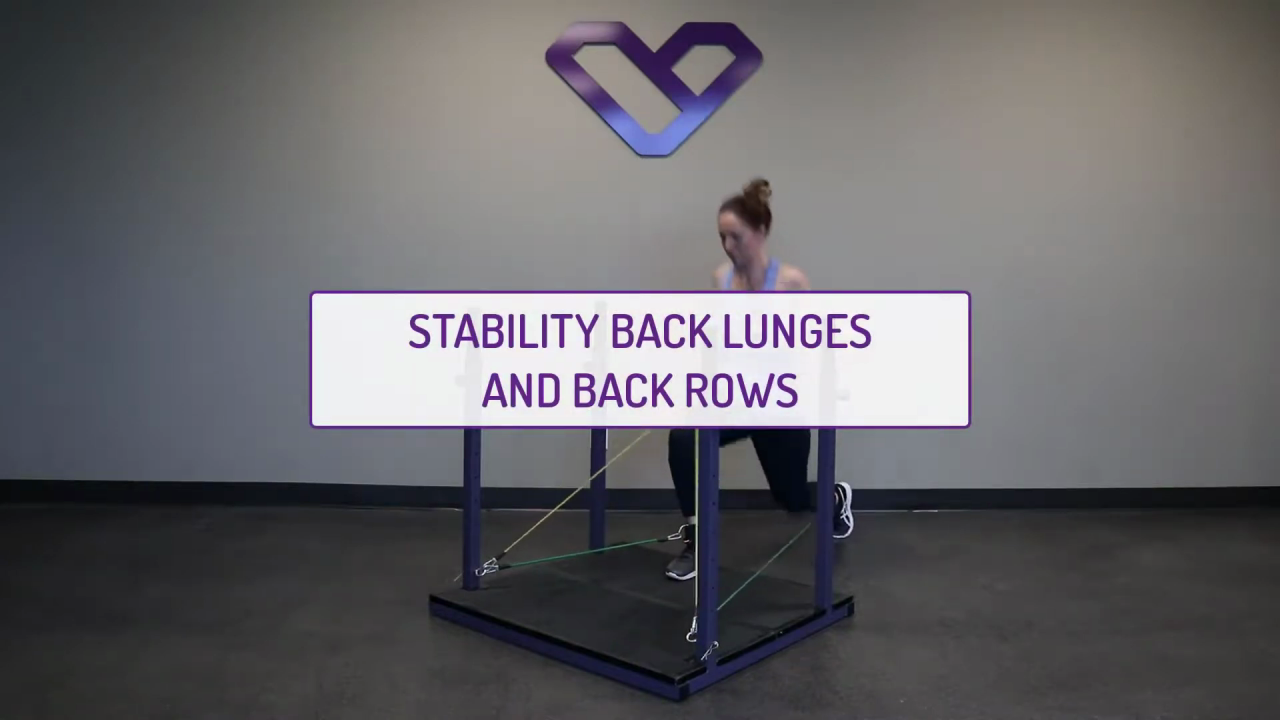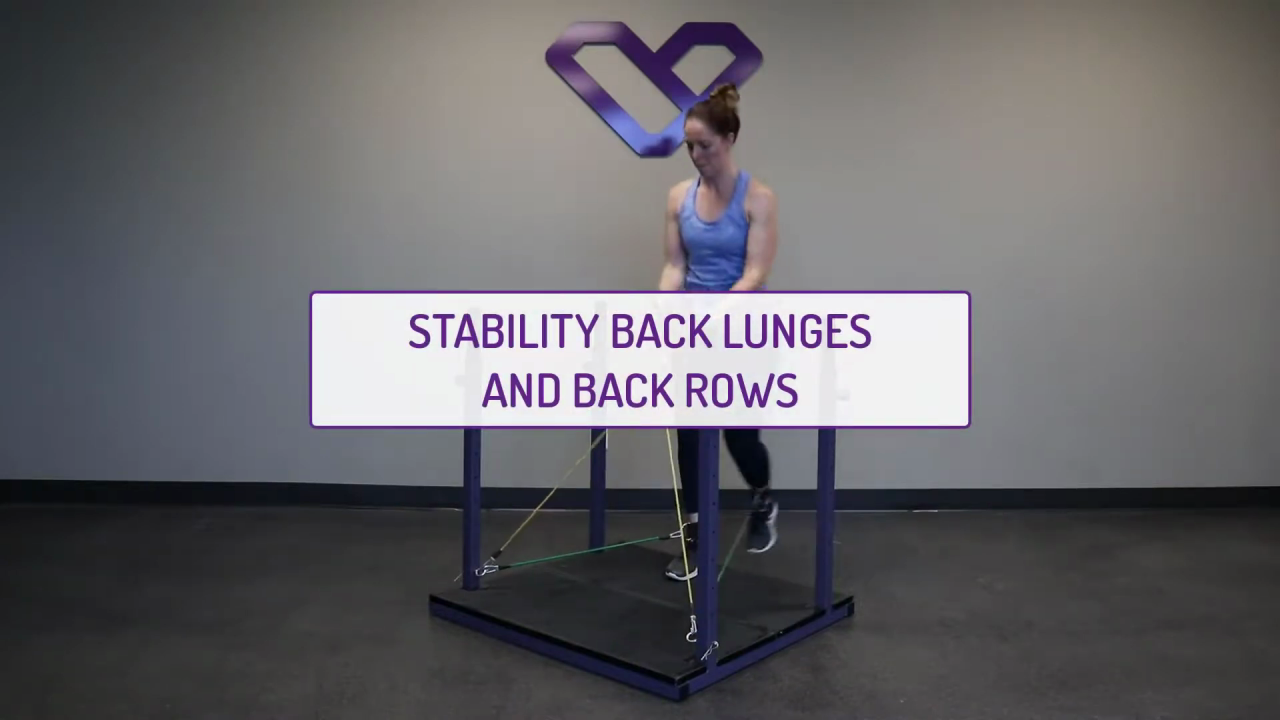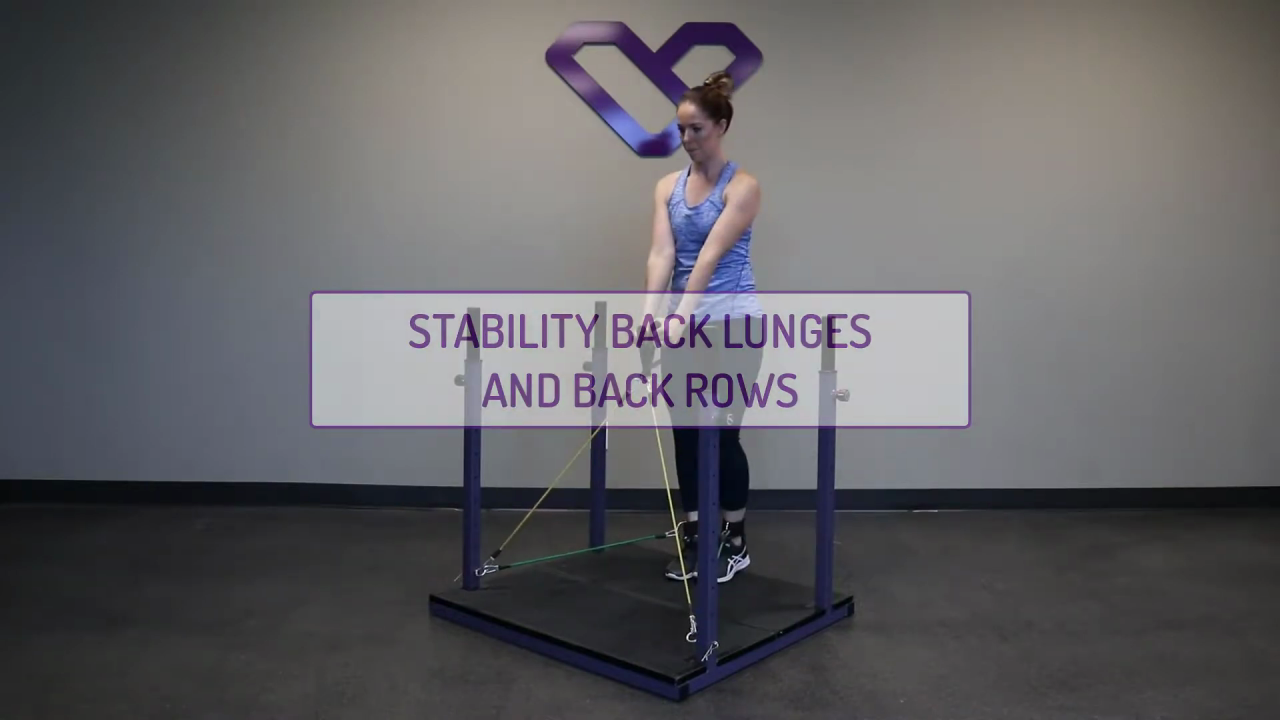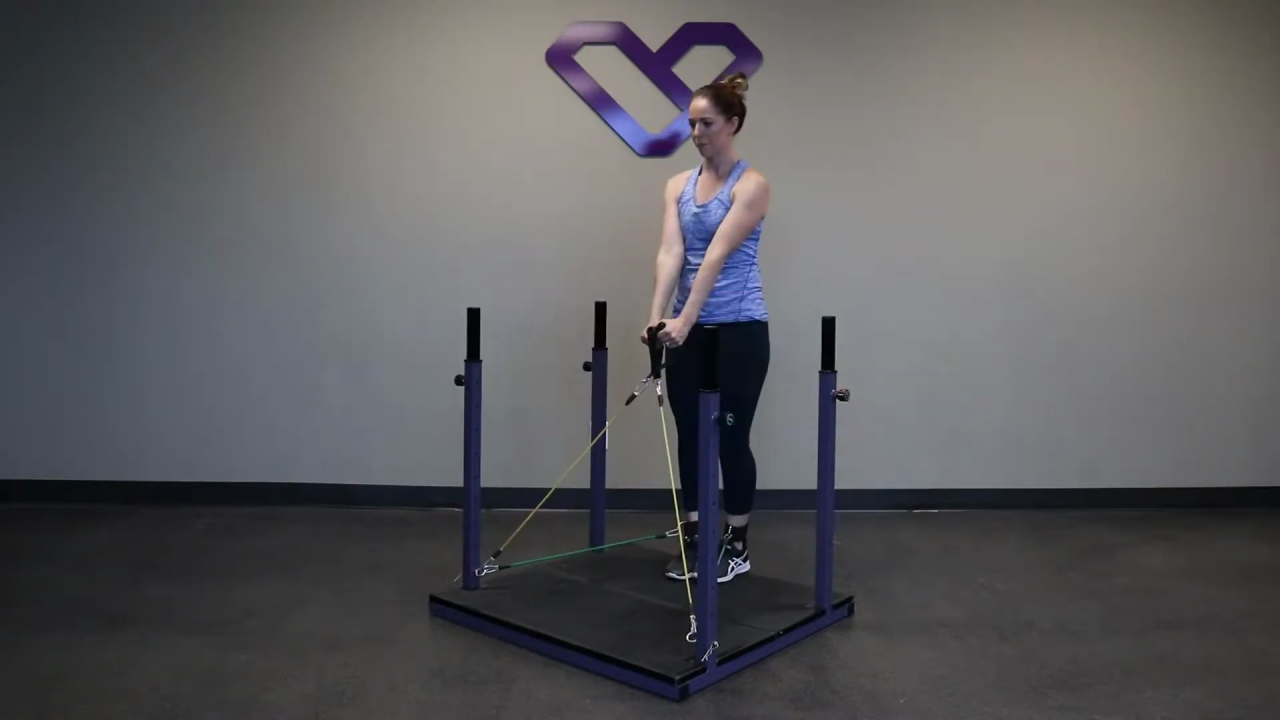
dt=0.4s
person 1, frame 1
left shoulder: (789, 282)
right shoulder: (720, 278)
left knee: (793, 499)
right knee: (682, 439)
left ankle: (836, 497)
right ankle: (695, 541)
person 1, frame 2
left shoulder: (757, 197)
right shoulder: (679, 197)
left elbow: (757, 274)
right elbow: (675, 267)
left knee: (740, 436)
right knee: (688, 434)
left ankle: (763, 505)
right ankle: (694, 537)
person 1, frame 3
left shoulder: (742, 187)
right shoulder: (667, 187)
left elbow: (711, 257)
right elbow: (662, 253)
left wrist: (680, 316)
right wrist: (650, 314)
left hip: (731, 324)
right hip: (682, 325)
left knee: (721, 434)
right knee: (685, 434)
left ankle: (735, 541)
right ankle: (692, 538)
person 1, frame 4
left shoulder: (751, 184)
right shoulder: (679, 184)
left elbow: (718, 255)
right elbow: (671, 251)
left wrist: (686, 318)
right wrist: (657, 314)
left hip: (740, 326)
right hip: (688, 325)
left knee: (731, 438)
right knee: (689, 436)
left ankle: (737, 545)
right ankle: (692, 539)
